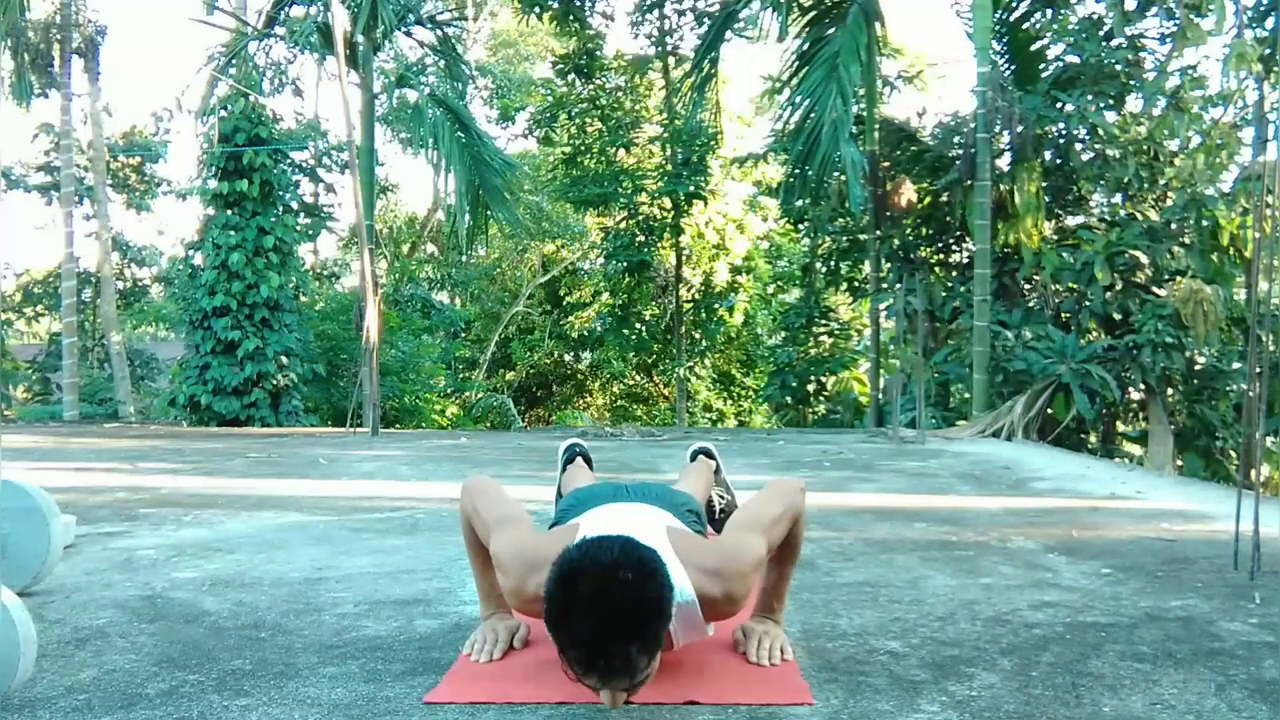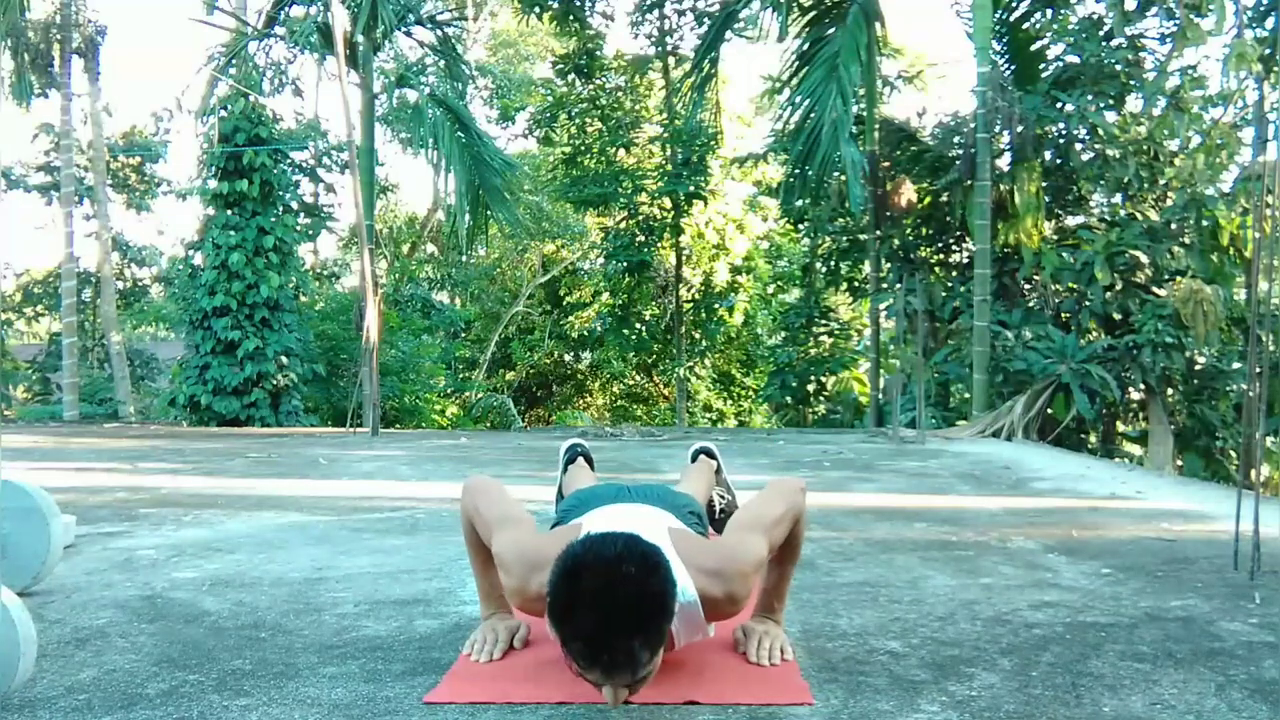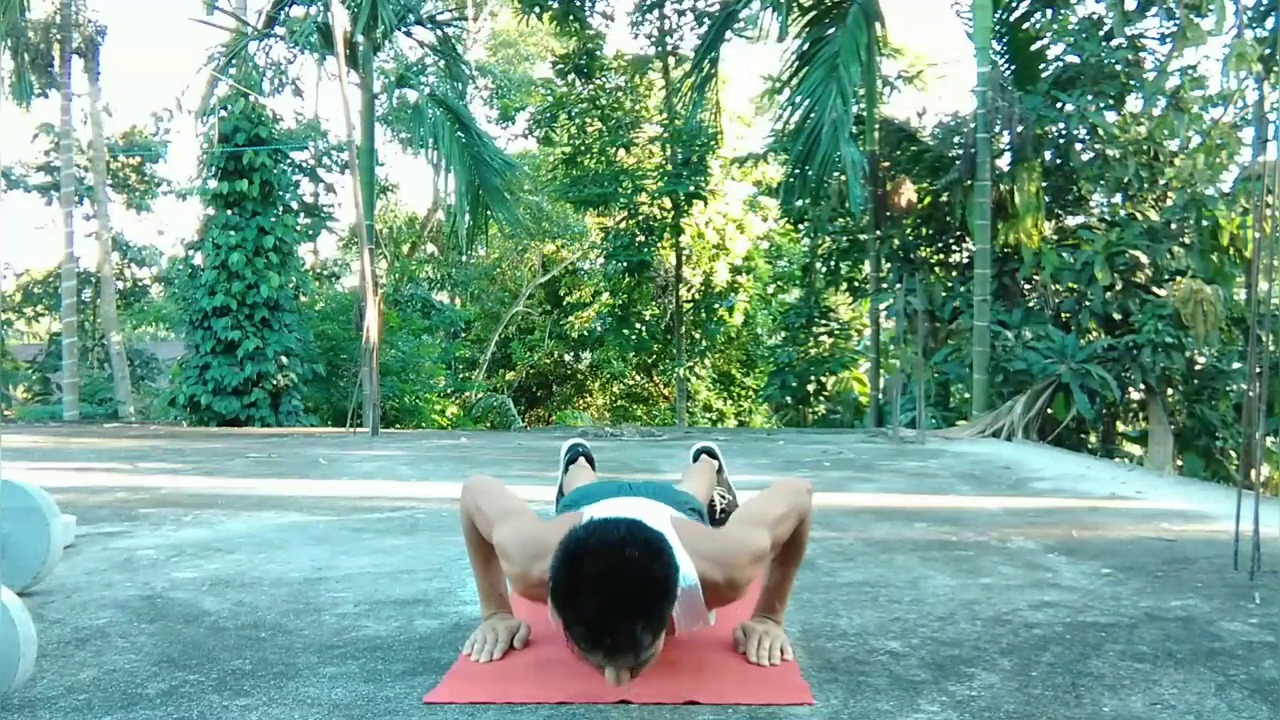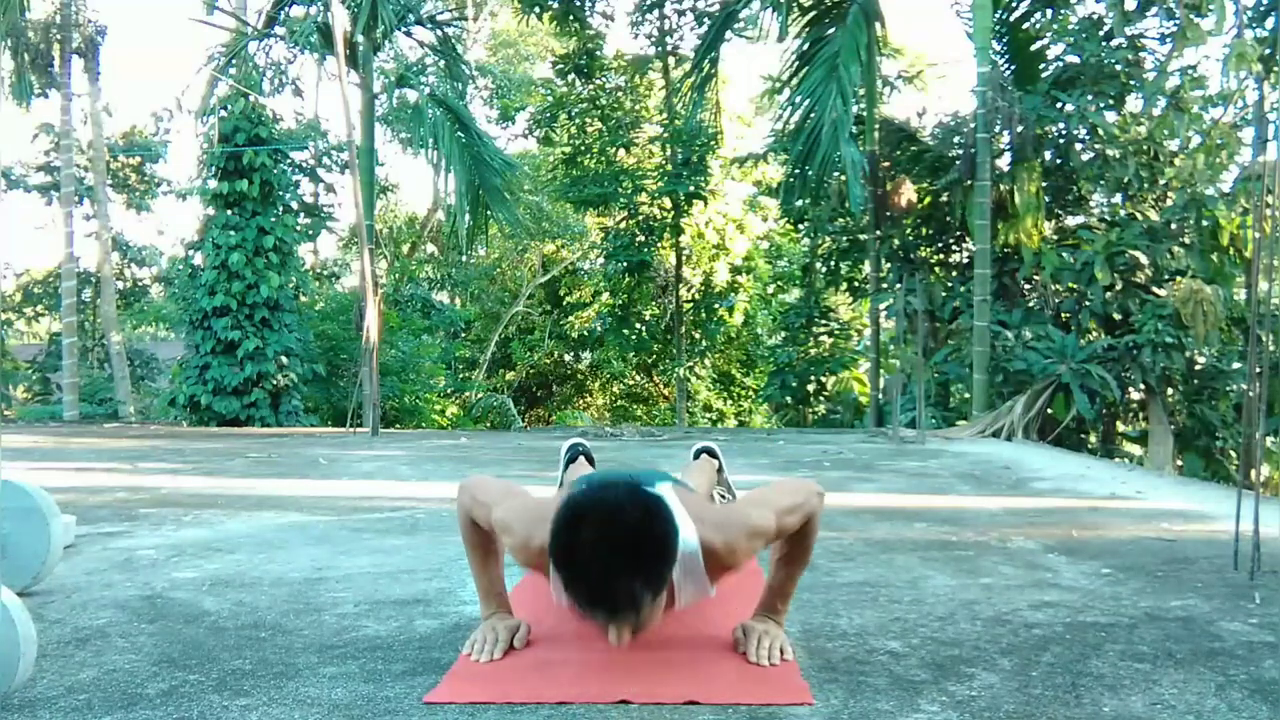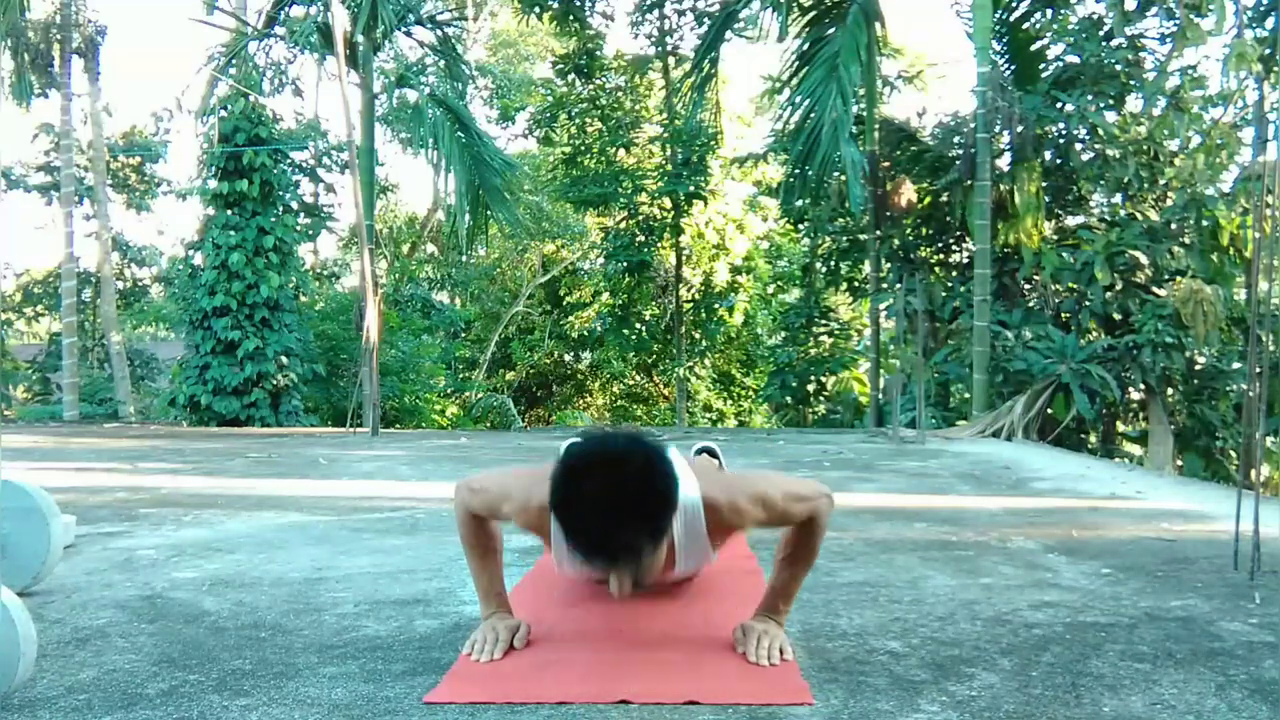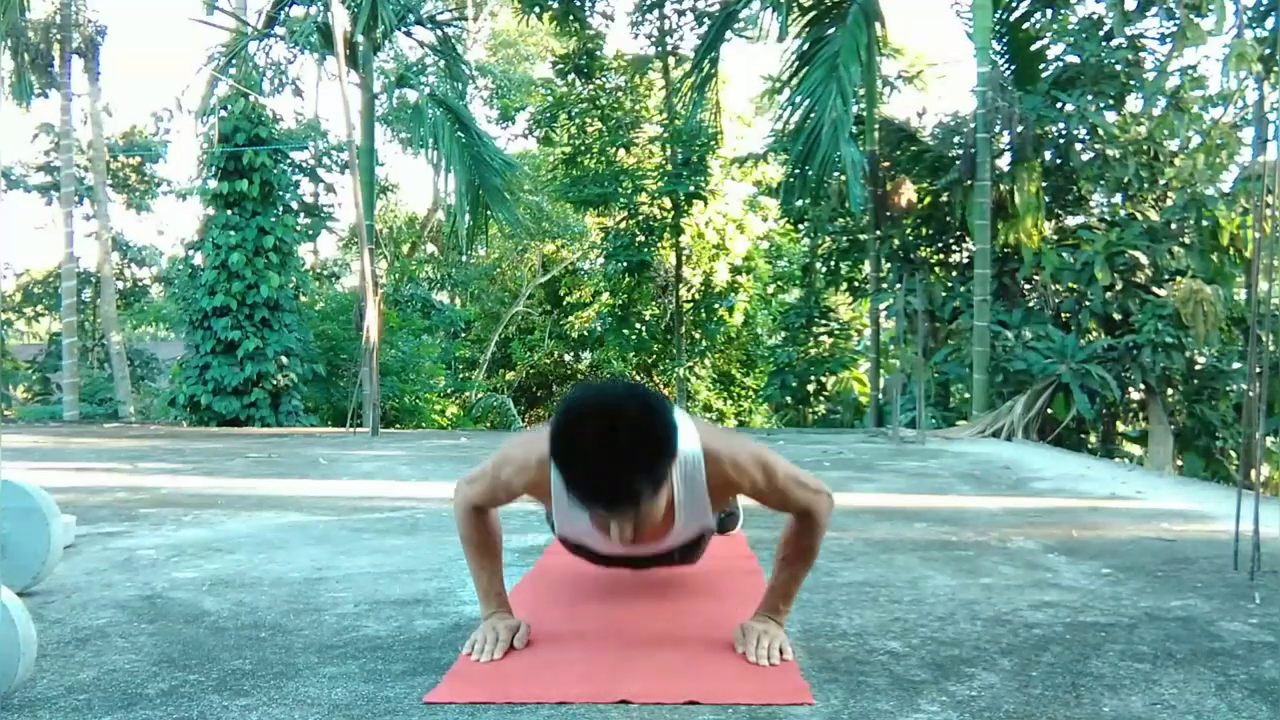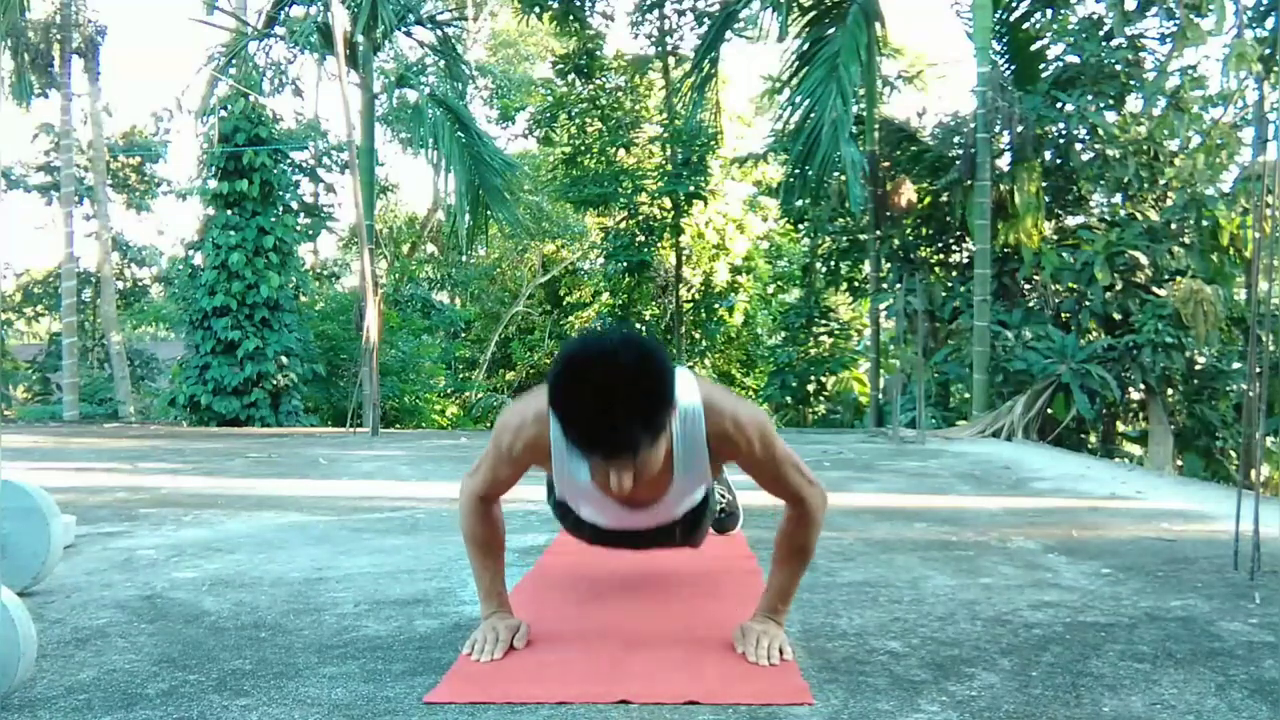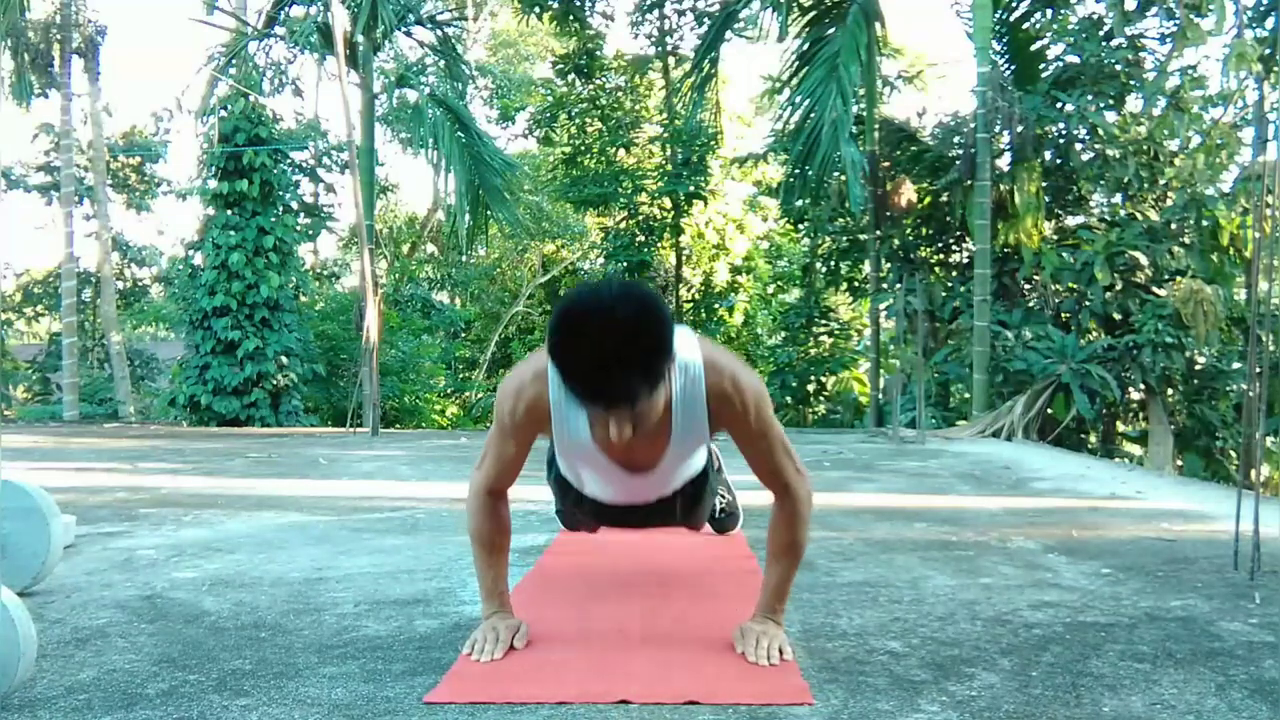
dt=0.1s
person 1, frame 1
left shoulder: (719, 584)
right shoulder: (528, 580)
left elbow: (791, 492)
right elbow: (475, 491)
left wrist: (769, 617)
right wrist: (494, 612)
left hip: (670, 511)
right hip: (584, 509)
left ankle: (704, 463)
right ankle: (575, 461)
person 1, frame 2
left shoulder: (720, 583)
right shoulder: (530, 580)
left elbow: (790, 492)
right elbow: (476, 490)
left wrist: (768, 617)
right wrist: (495, 613)
left hip: (669, 513)
right hip: (586, 511)
left ankle: (705, 463)
right ankle: (576, 461)
person 1, frame 3
left shoulder: (721, 570)
right shoulder: (532, 567)
left elbow: (798, 494)
right elbow: (474, 491)
left wrist: (770, 617)
right wrist: (494, 613)
left hip: (673, 507)
right hip: (586, 505)
left ankle: (706, 462)
right ankle: (576, 461)
person 1, frame 4
left shoulder: (720, 540)
right shoulder: (536, 539)
left elbow: (811, 498)
right elbow: (469, 494)
left wrist: (770, 616)
right wrist: (495, 612)
left ankle: (706, 462)
right ankle: (576, 461)
person 1, frame 5
left shoulder: (719, 503)
right shoulder: (538, 502)
left elbow: (820, 501)
right elbow: (467, 495)
left wrist: (771, 616)
right wrist: (495, 612)
left ankle: (707, 461)
right ankle: (577, 456)
person 1, frame 6
left shoulder: (720, 459)
right shoulder: (534, 461)
left elbow: (817, 502)
right elbow: (467, 497)
left wrist: (771, 616)
right wrist: (496, 613)
person 1, frame 7
left shoulder: (721, 419)
right shoulder: (533, 424)
left elbow: (808, 499)
right elbow: (476, 497)
left wrist: (770, 617)
right wrist: (495, 611)
left knee: (696, 533)
person 1, frame 8
left shoulder: (723, 381)
right shoulder: (531, 388)
left elbow: (790, 491)
right elbow: (487, 490)
left wrist: (769, 616)
right wrist: (496, 611)
left hip: (680, 488)
right hip: (584, 492)
left knee: (700, 520)
right knee: (580, 525)
left ankle: (713, 480)
